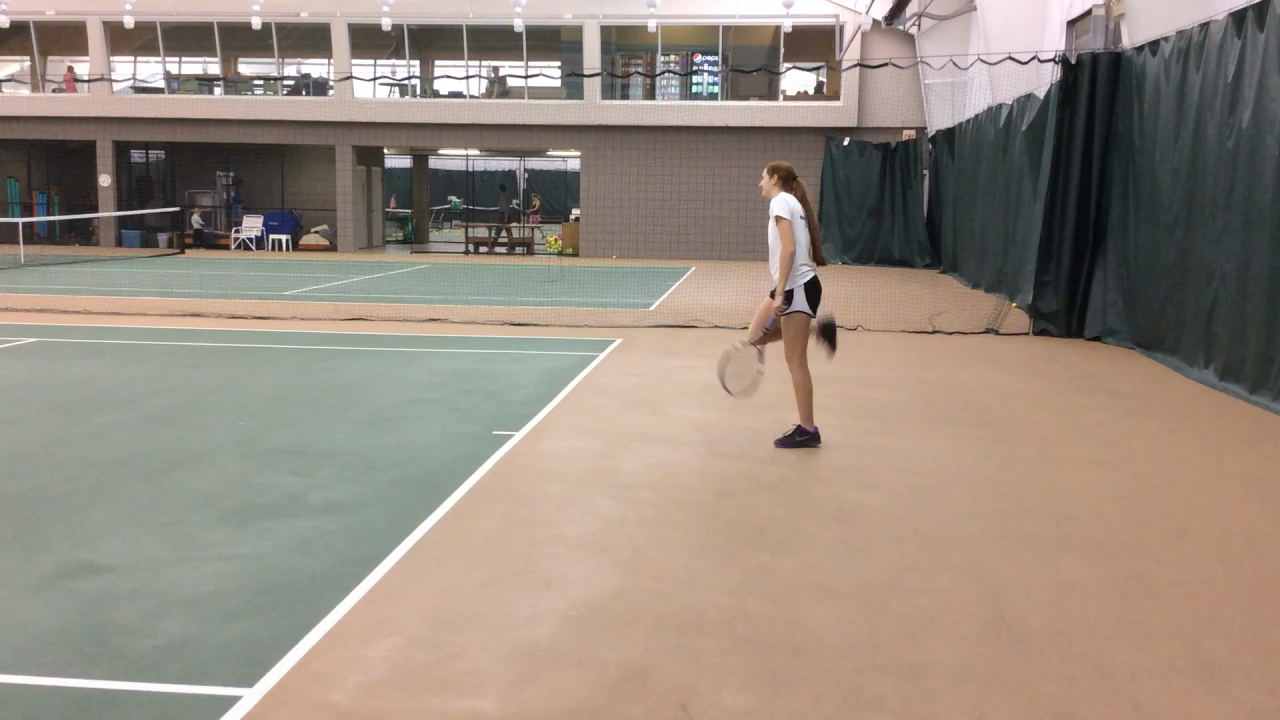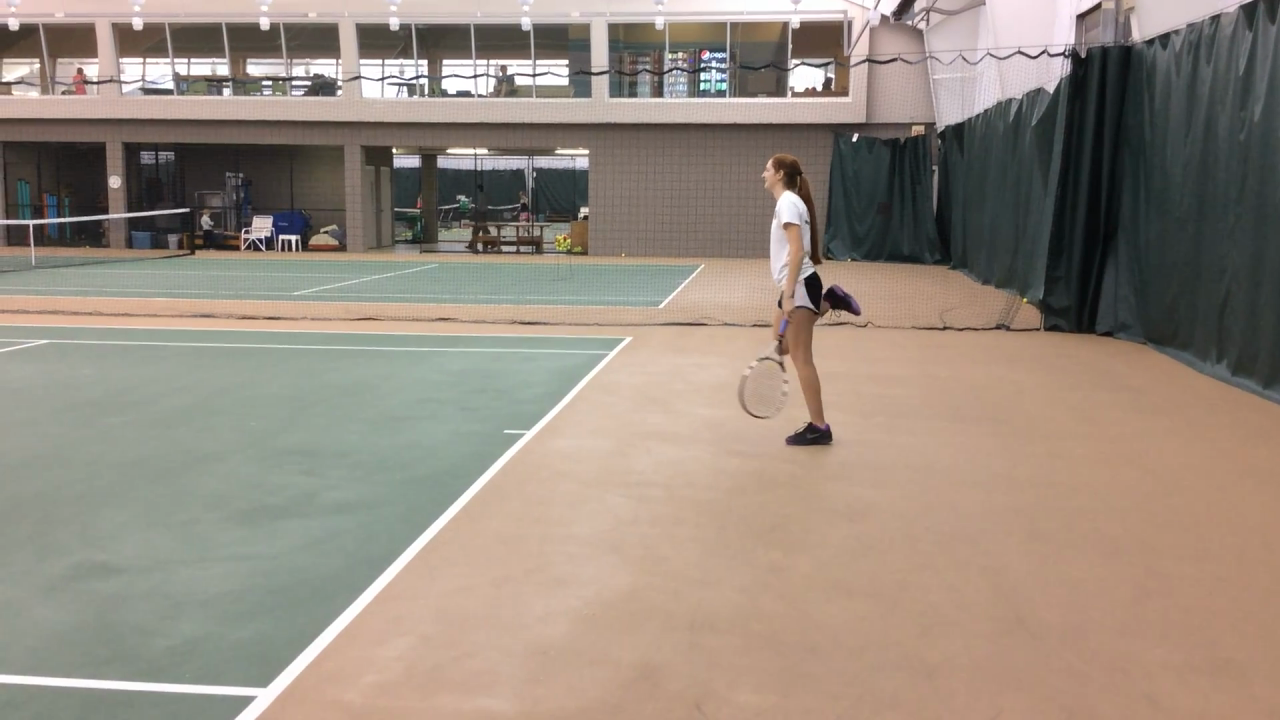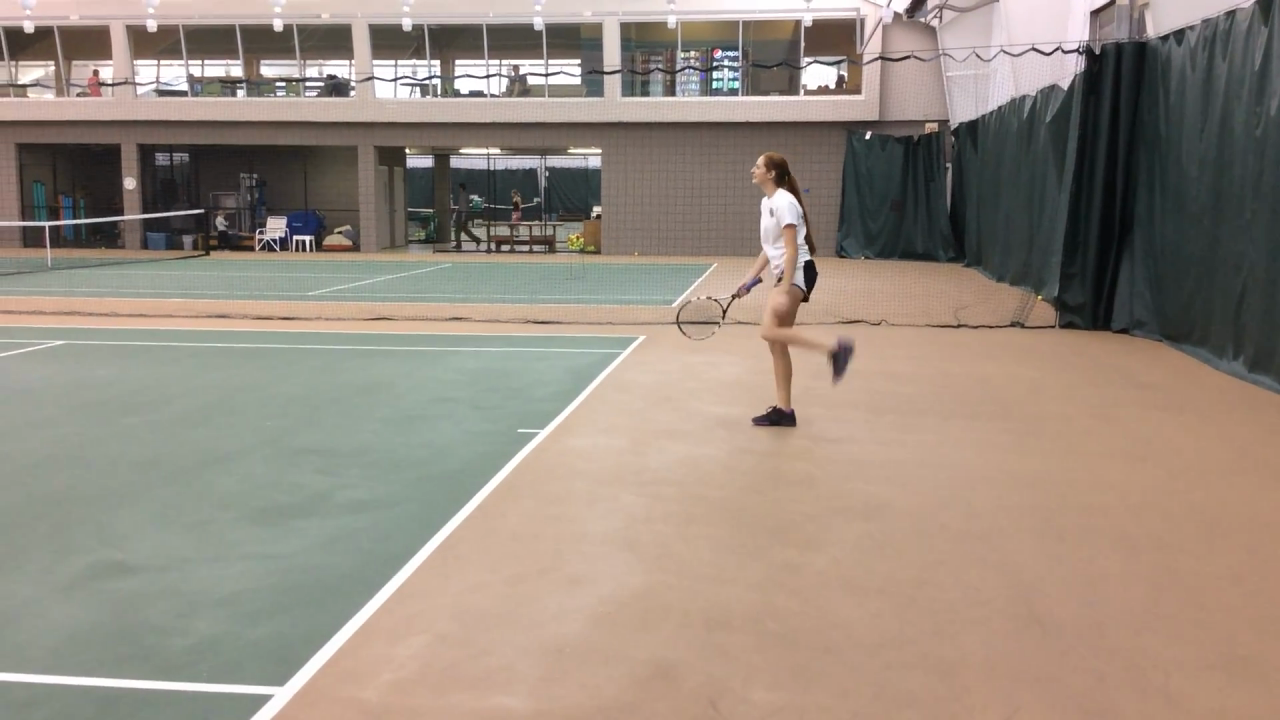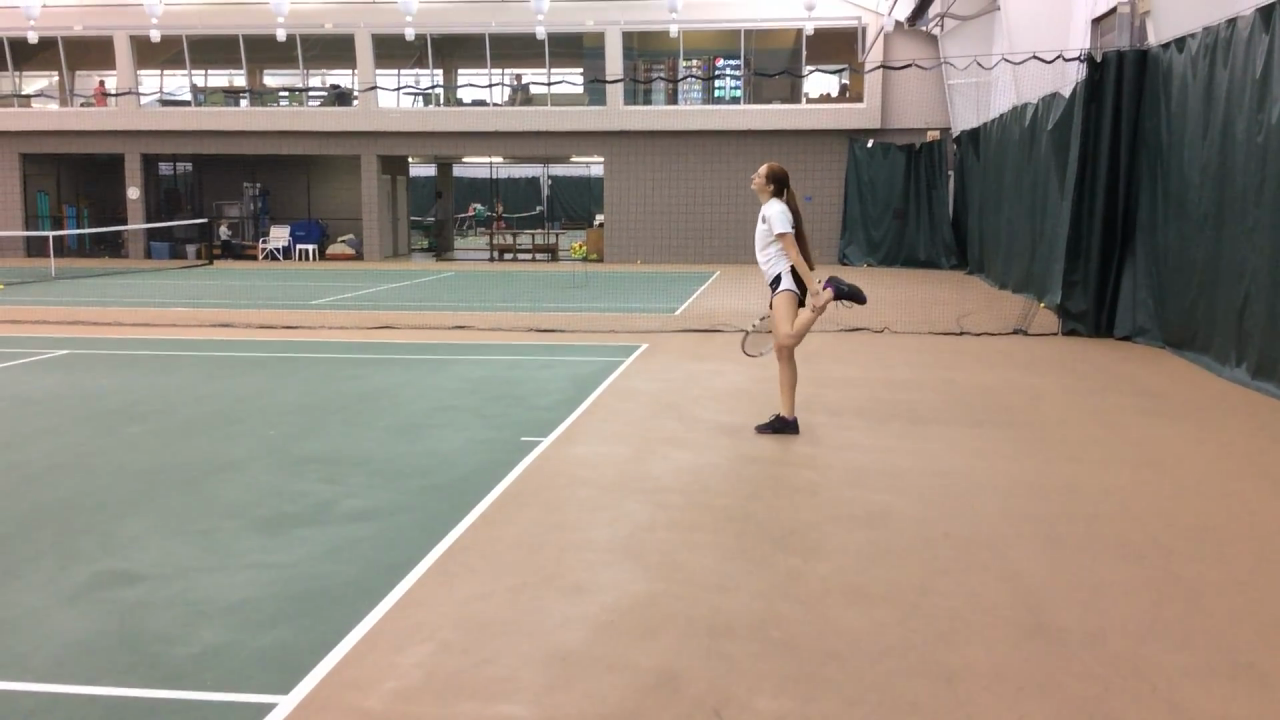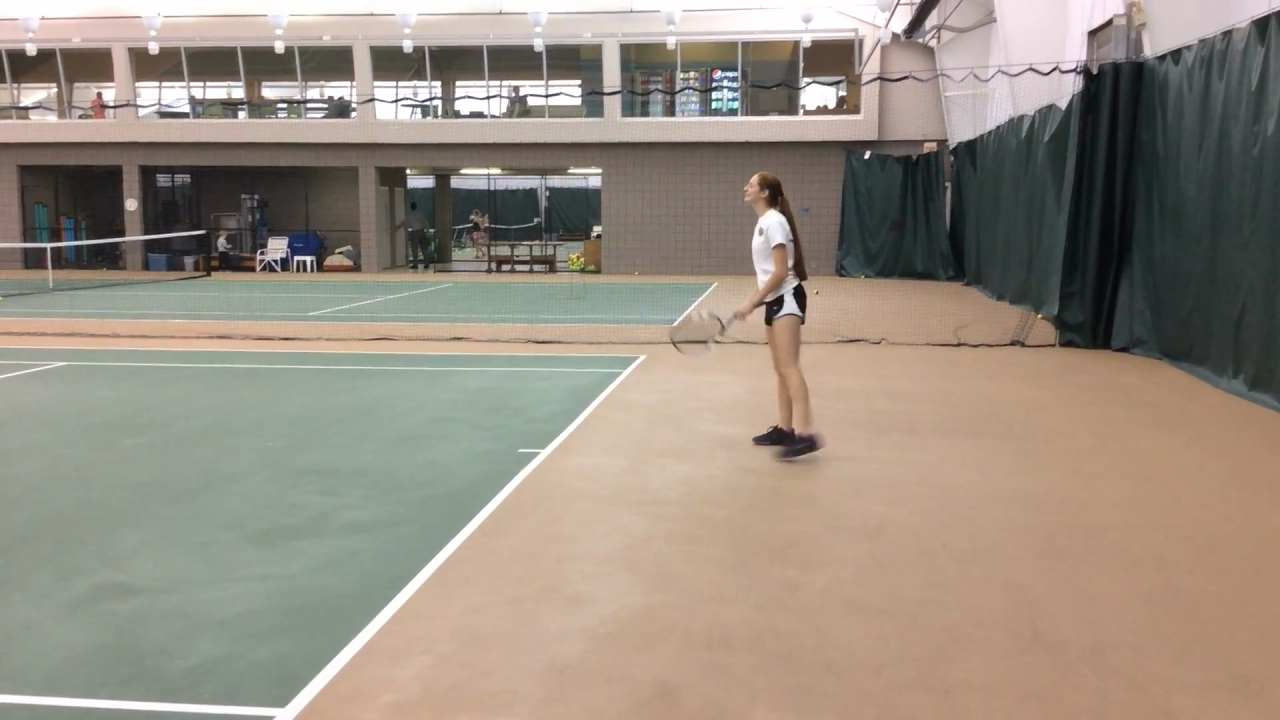
dt=0.7s
person 1, frame 1
left shoulder: (780, 201)
right shoulder: (791, 202)
left elbow: (788, 248)
left wrist: (780, 293)
left hip: (796, 287)
right hip: (791, 286)
left knee: (795, 362)
right knee: (757, 337)
left ankle: (807, 430)
right ankle: (818, 328)
person 1, frame 2
left shoulder: (787, 202)
right shoulder: (788, 201)
left elbow: (797, 252)
left wrist: (788, 295)
left hip: (799, 286)
right hip: (795, 286)
left knee: (801, 359)
right knee: (784, 346)
left ankle: (819, 428)
right ankle: (829, 301)
person 1, frame 3
left shoulder: (784, 202)
right shoulder: (767, 202)
left elbow: (792, 251)
left wrist: (785, 292)
right wrist: (749, 278)
left hip: (798, 271)
right hip: (784, 274)
left knee: (770, 332)
right knee: (776, 343)
left ankle: (833, 348)
right ankle: (784, 410)
person 1, frame 4
left shoulder: (775, 210)
right shoulder: (769, 208)
left elbow: (794, 254)
left wrist: (813, 290)
left hip: (786, 278)
right hip: (779, 281)
left knee: (788, 338)
right knee: (782, 352)
left ankle: (829, 291)
right ankle: (787, 418)
person 1, frame 5
left shoulder: (775, 221)
right shoulder: (764, 221)
left elbow: (781, 272)
left wrist: (752, 302)
right wrist: (757, 301)
left hip: (787, 299)
right hip: (776, 301)
left knee: (788, 366)
right knee: (781, 367)
left ankle: (805, 434)
right ankle: (785, 428)
